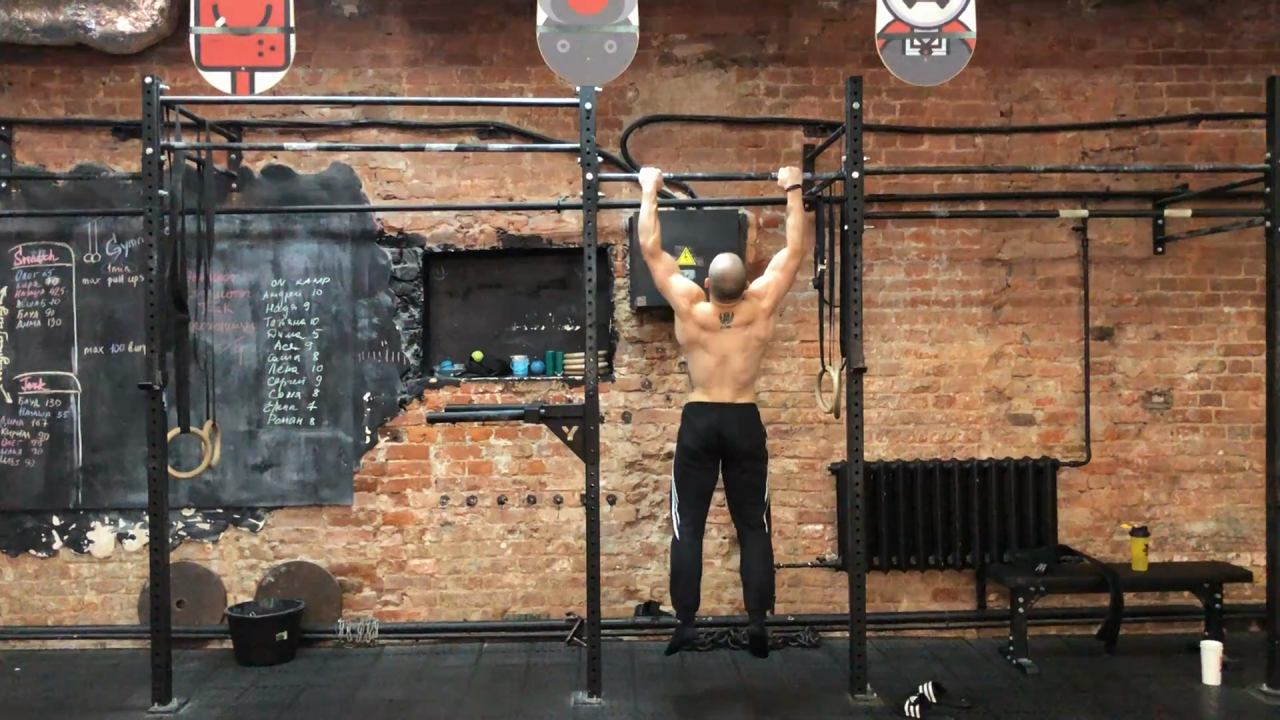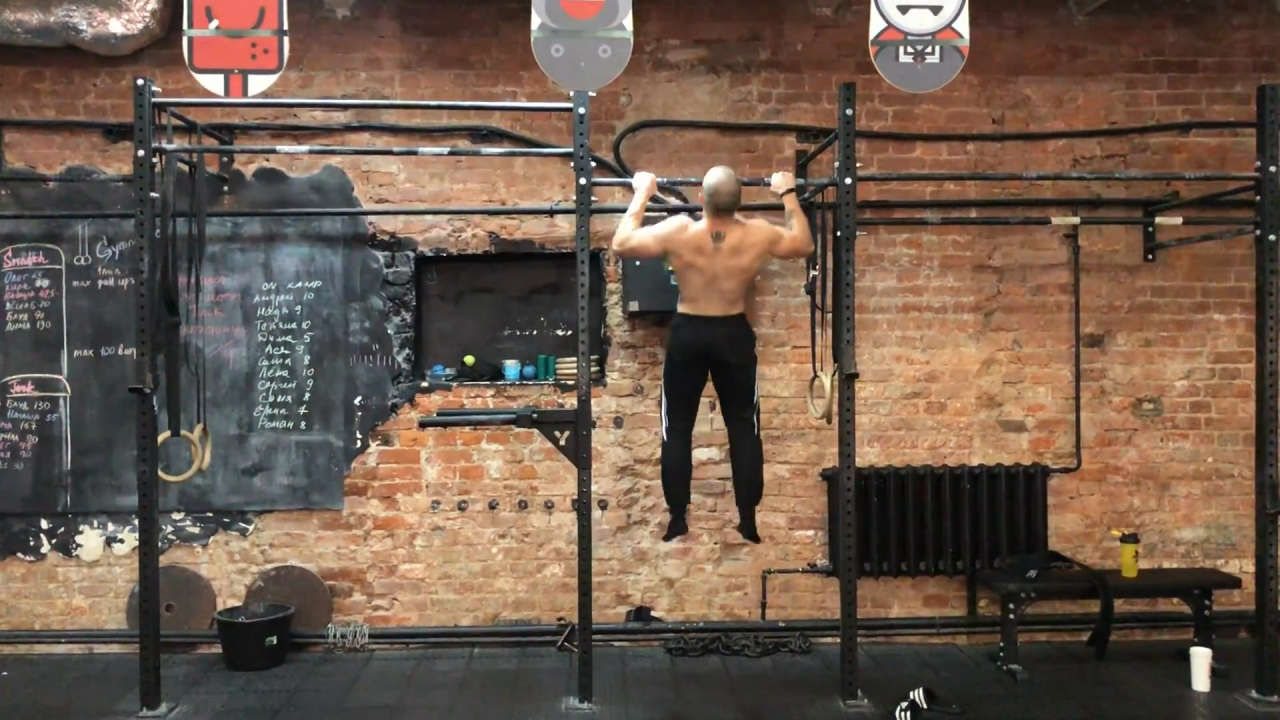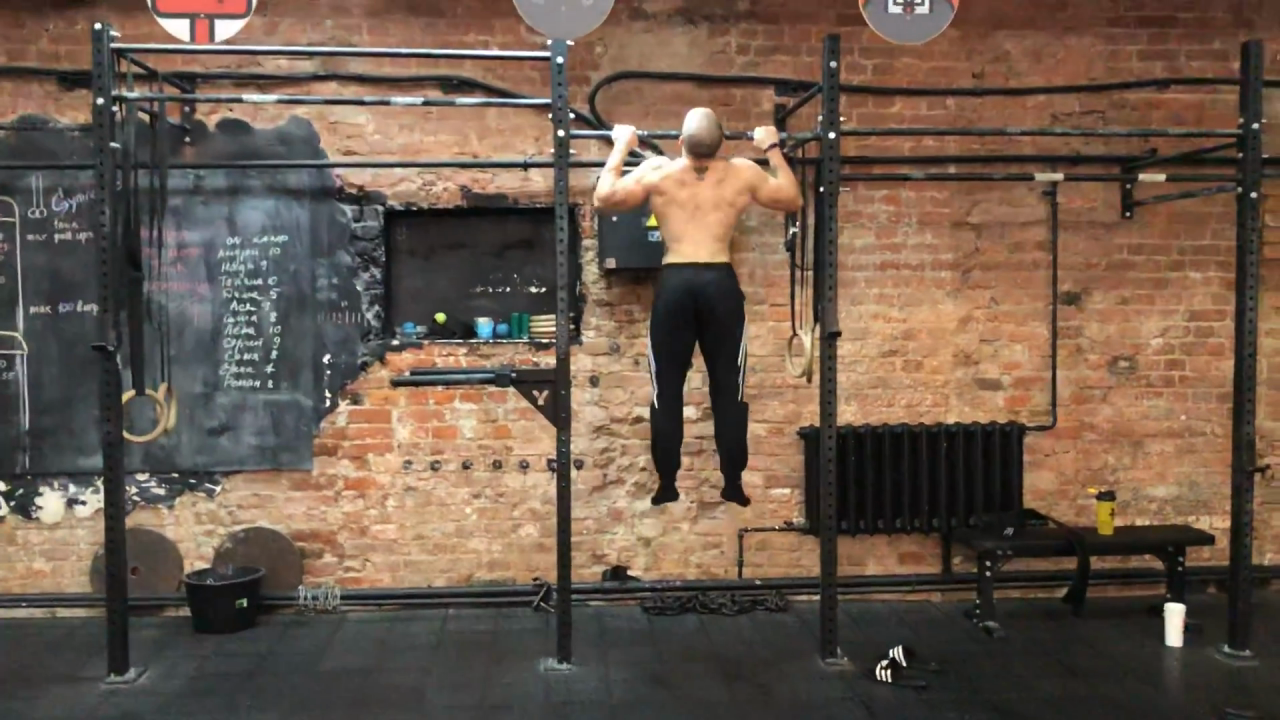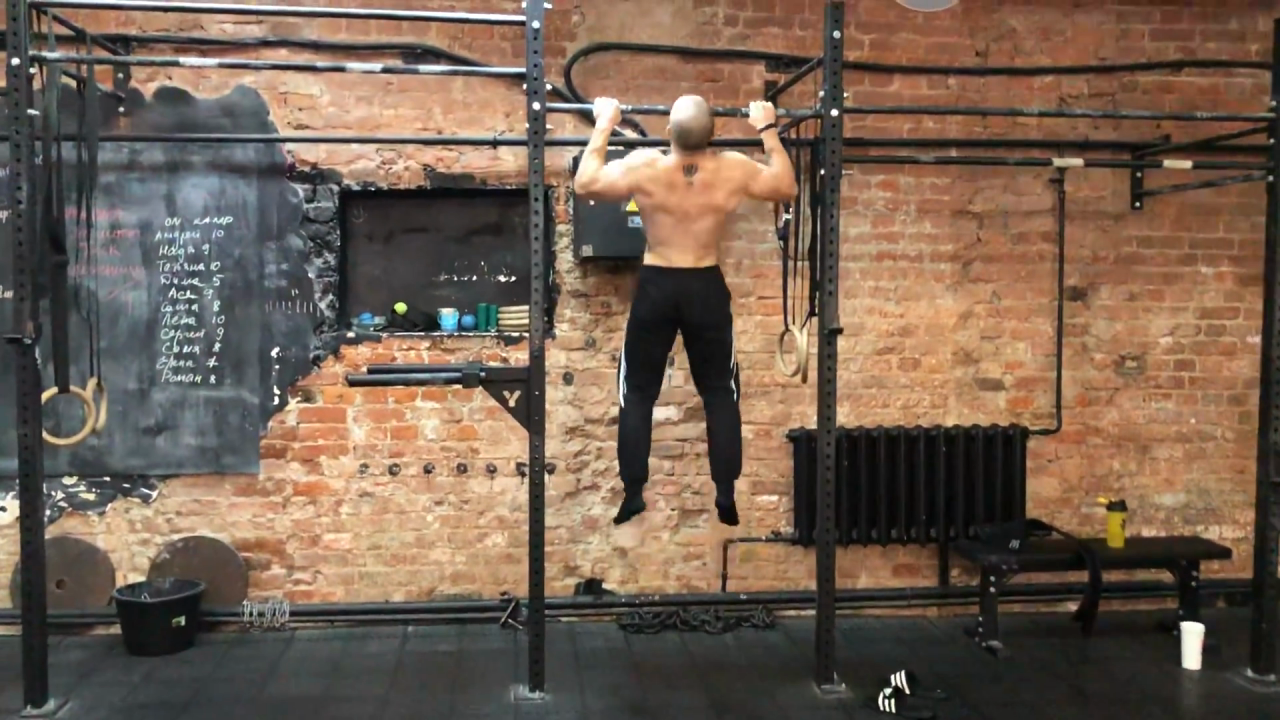
dt=1s
person 1, frame 1
left shoulder: (688, 306)
right shoulder: (762, 307)
left elbow: (650, 247)
right elbow: (796, 248)
left wrist: (649, 190)
right wrist: (793, 189)
left hip: (699, 422)
right hip: (745, 423)
left knee: (688, 525)
right knee: (753, 526)
left ankle: (686, 620)
right ankle: (757, 621)
person 1, frame 2
left shoulder: (678, 230)
right shoulder: (758, 234)
left elbow: (621, 244)
right elbow: (804, 245)
left wrist: (640, 195)
right wrist: (788, 193)
left hip: (688, 332)
right hip: (734, 333)
left knee: (677, 428)
right knee: (743, 427)
person 1, frame 3
left shoulder: (657, 171)
right shoulder: (744, 173)
left elbow: (602, 199)
right elbow: (794, 200)
left wrist: (621, 147)
right wrist: (773, 149)
left hip: (674, 283)
right hip: (721, 283)
left knee: (667, 390)
right knee: (728, 387)
left ankle: (667, 483)
right ankle: (733, 482)
person 1, frame 4
left shoulder: (646, 168)
right shoulder: (733, 169)
left elbow: (585, 184)
right elbow: (787, 188)
left wrist: (603, 127)
right wrist: (768, 128)
left hip: (654, 287)
right hip: (708, 290)
left knee: (636, 394)
right knee: (719, 393)
left ankle: (633, 493)
right ankle: (726, 493)
